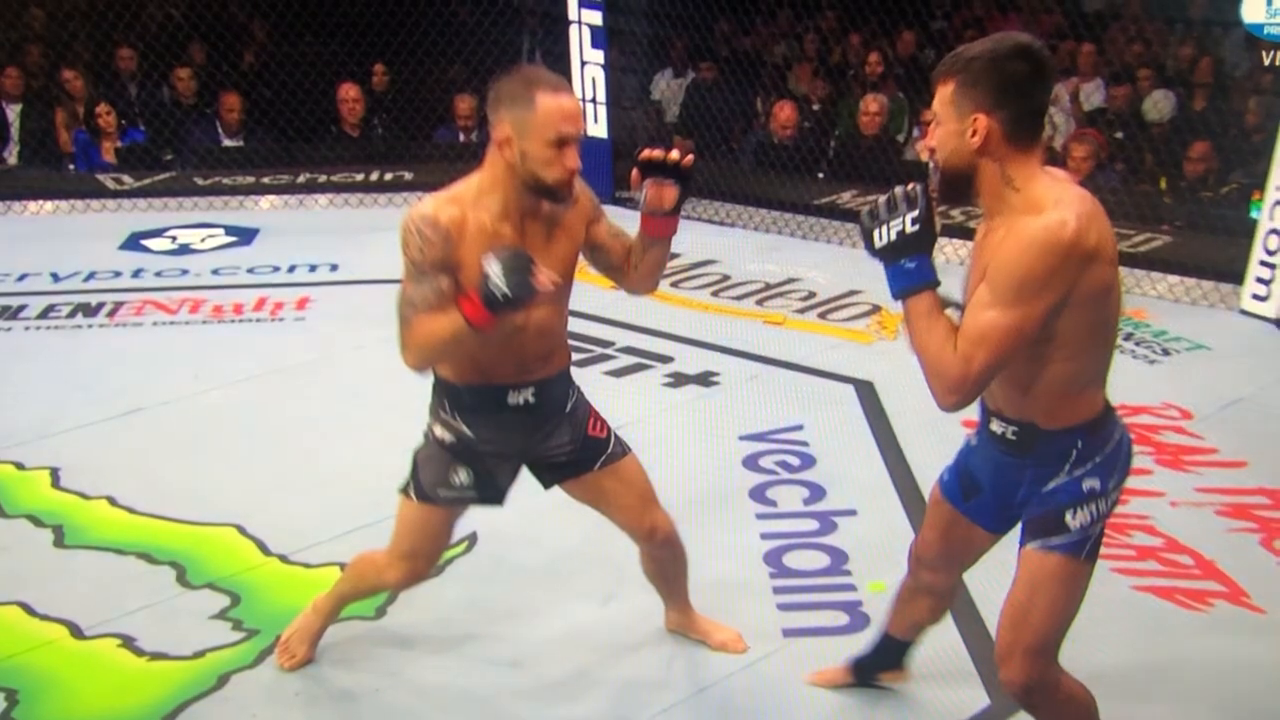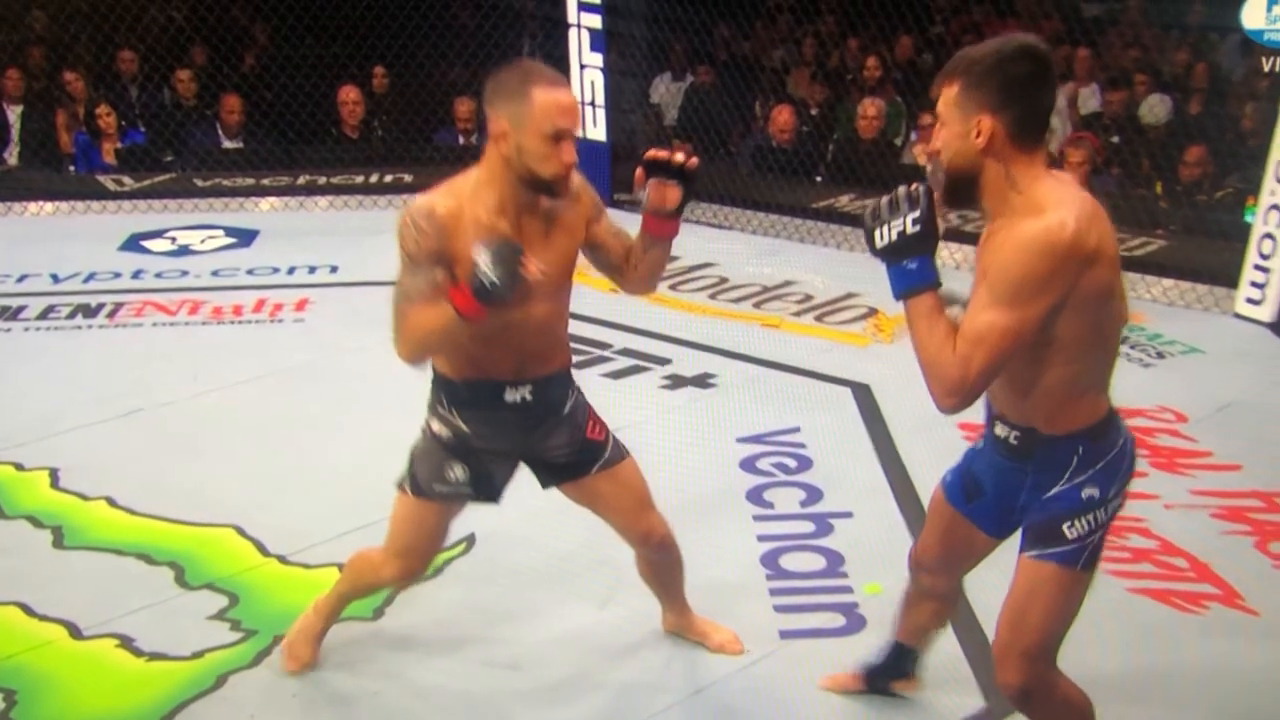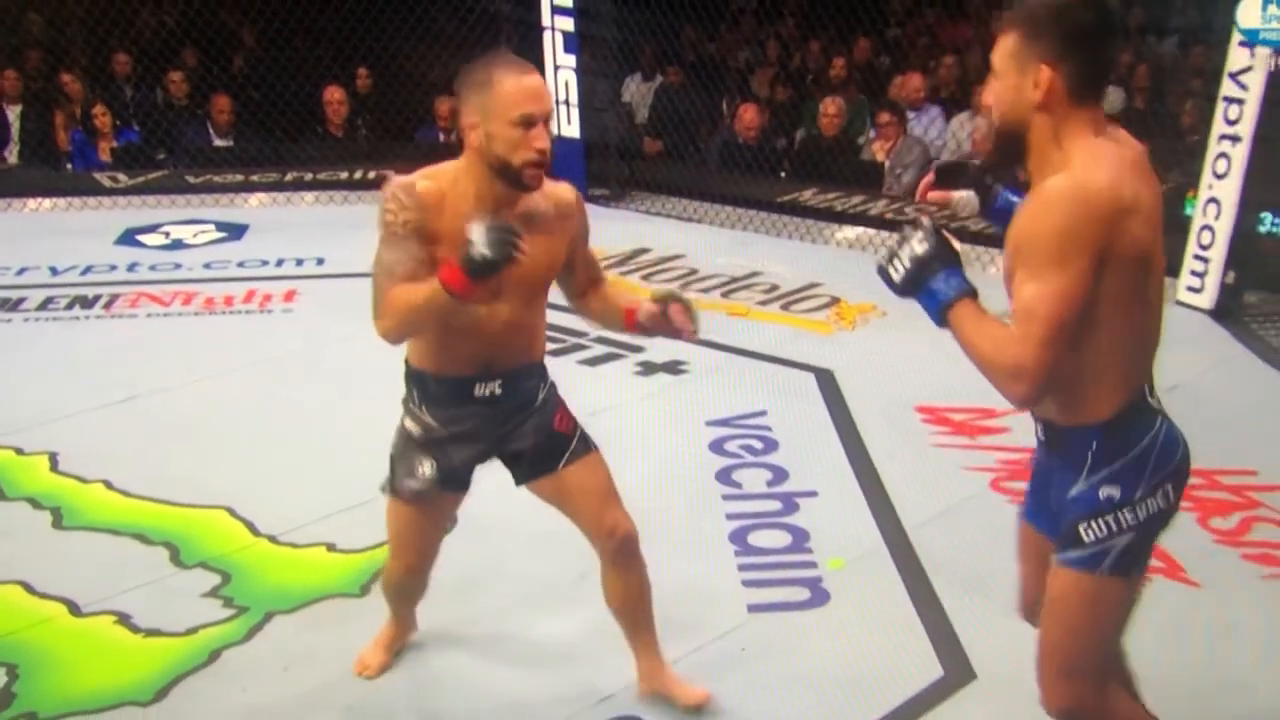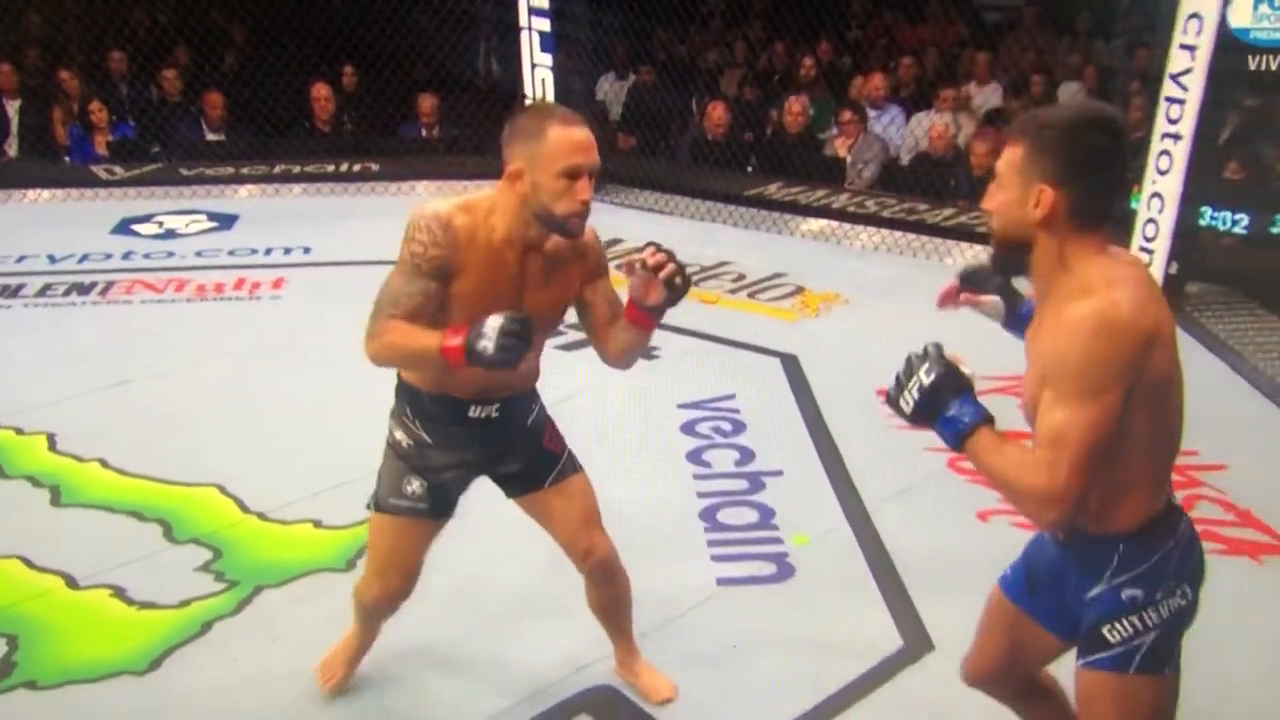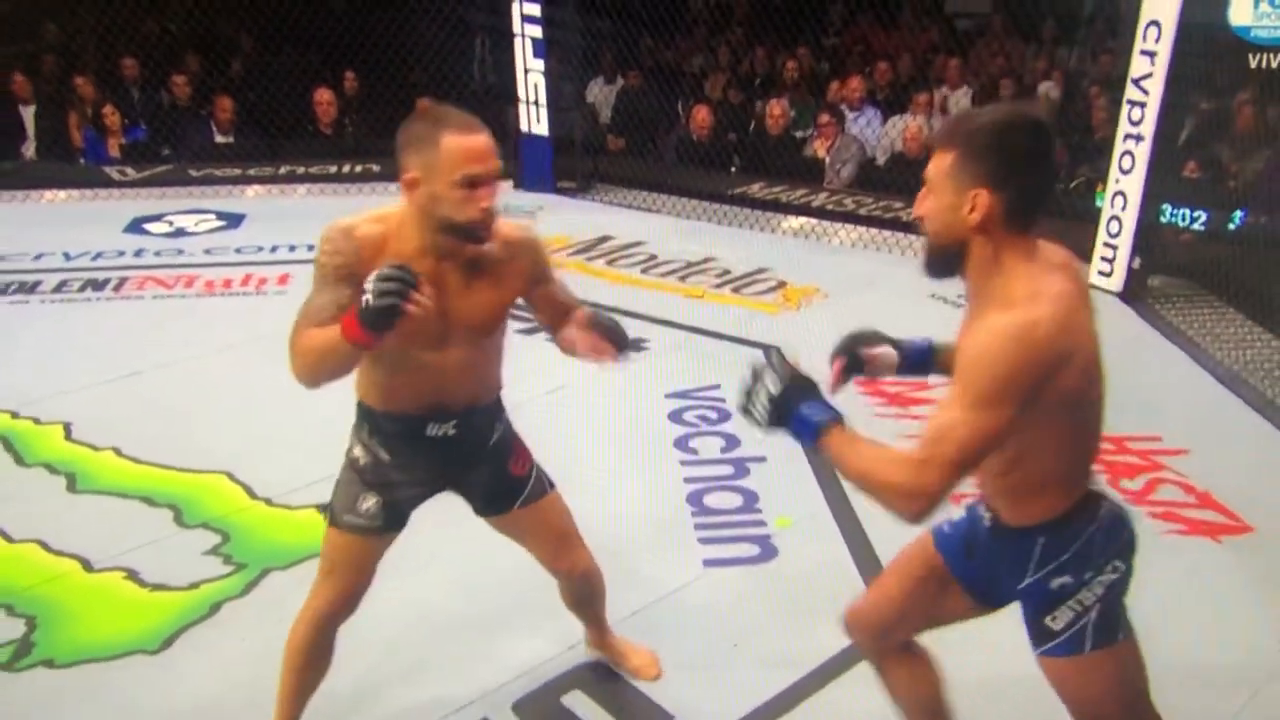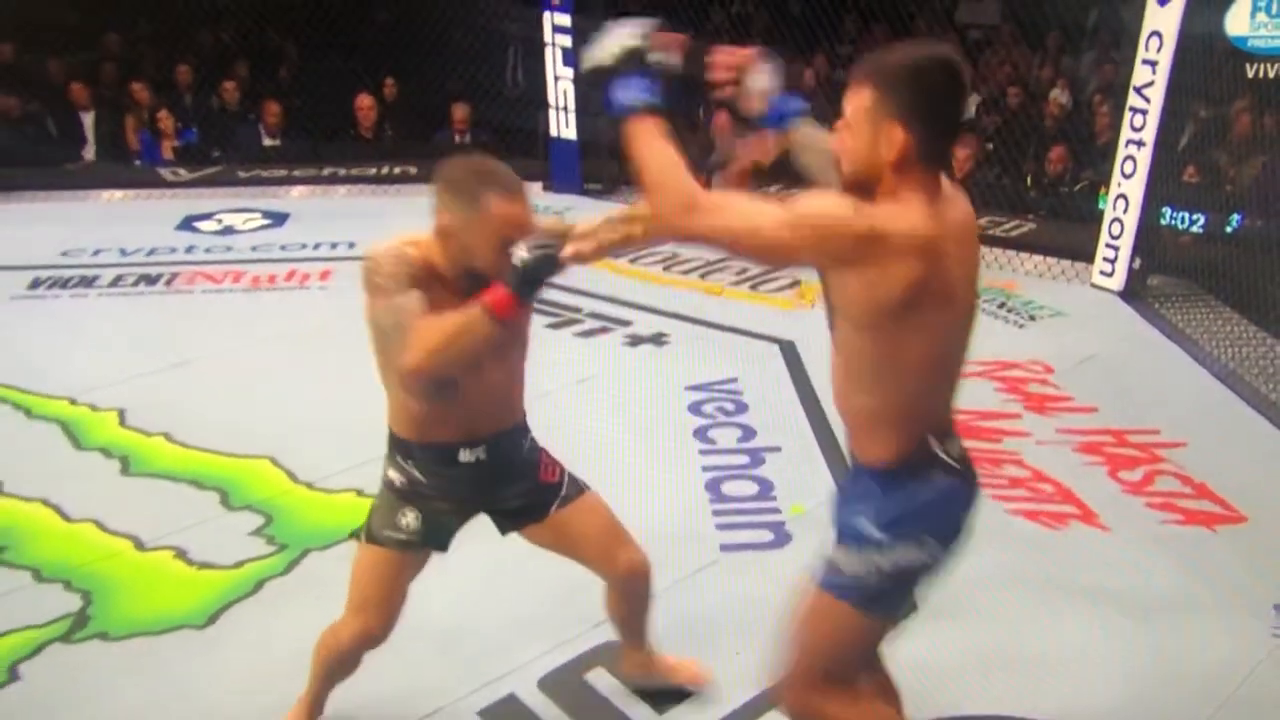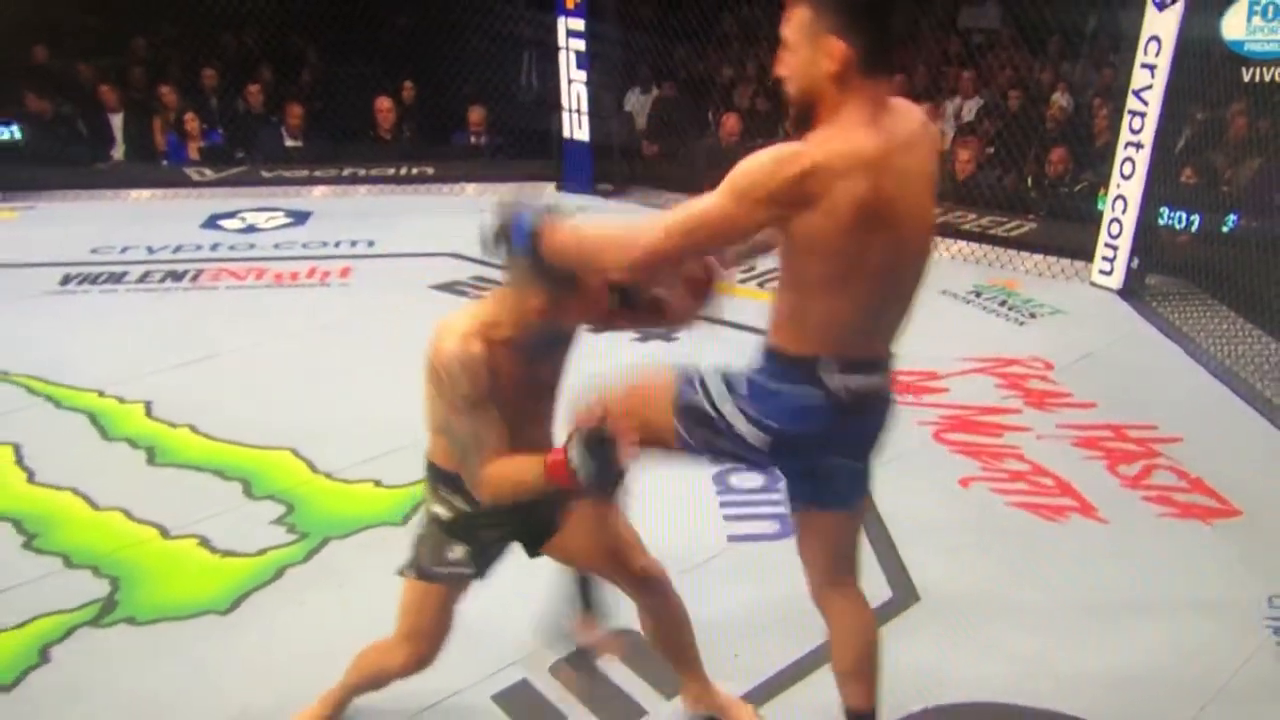
dt=0.7s
person 1, frame 1
left shoulder: (1051, 227)
right shoulder: (1019, 199)
left elbow: (954, 382)
left wrist: (908, 267)
left hip: (1070, 461)
right hip: (1002, 437)
right knee: (930, 561)
right ankle: (884, 658)
person 1, frame 2
left shoulder: (1050, 229)
right shoulder: (1023, 203)
left elbow: (953, 385)
left wrist: (911, 268)
left hip: (1073, 465)
right hip: (1007, 443)
right knee: (931, 564)
person 1, frame 3
left shoulder: (1074, 190)
right shoulder: (1114, 155)
left elbow: (1023, 375)
left wrist: (941, 286)
left hip: (1110, 464)
right hip: (1080, 445)
right knee: (1050, 614)
person 1, frame 4
left shoulder: (1097, 313)
right shoulder: (1097, 274)
left elbow: (1052, 498)
left wrist: (957, 416)
right wrist: (1020, 311)
left hip: (1132, 569)
right hip: (1074, 545)
right knee: (990, 669)
person 1, frame 5
left shoulder: (1022, 322)
right shoulder: (1040, 265)
left elbow: (914, 492)
left wrist: (811, 421)
right wrist: (915, 357)
left hip: (1064, 551)
right hip: (997, 524)
right knee: (873, 629)
person 1, frame 6
left shoulder: (862, 234)
right shoulder: (942, 202)
left elbow: (683, 212)
right elbow: (850, 170)
left wrist: (635, 95)
right wrist: (773, 107)
left hip: (901, 498)
right hip: (924, 477)
right knee: (845, 655)
person 1, frame 7
left shoulder: (803, 166)
right shoulder: (914, 130)
left elbow: (636, 252)
left wrist: (534, 232)
right wrist: (709, 250)
left hip: (786, 396)
right hip: (860, 397)
left knee: (600, 420)
right knee: (835, 581)
person 2, frame 1
left shoulder: (573, 202)
right shoulder: (436, 224)
left elbow: (638, 279)
right elbow: (416, 351)
left wrist: (660, 213)
right wrist: (484, 304)
left hip: (554, 402)
right hip: (469, 414)
left knee: (656, 530)
right knee: (404, 568)
left ankle: (681, 614)
right ankle: (321, 610)
person 2, frame 2
left shoulder: (573, 198)
right shoulder: (435, 217)
left elbow: (636, 279)
right elbow: (410, 344)
left wrist: (662, 215)
right wrist: (476, 294)
left hip: (554, 400)
right hip: (468, 411)
left knee: (651, 533)
right knee: (401, 562)
left ankle: (679, 614)
right ankle: (322, 610)
person 2, frame 3
left shoulder: (560, 206)
right shoulder: (414, 199)
left elbow: (590, 294)
right elbow: (390, 322)
left wrist: (644, 316)
right wrist: (464, 273)
left hip: (527, 394)
right hip: (440, 404)
left knee: (617, 535)
right knee: (407, 564)
left ankle: (652, 669)
right ankle: (399, 627)
person 2, frame 4
left shoulder: (580, 246)
right shoulder: (443, 230)
left elbow: (616, 353)
right elbow: (381, 342)
left wrist: (645, 308)
right wrist: (465, 345)
left hip: (519, 416)
right hip: (433, 422)
left knee: (597, 555)
right knee: (386, 587)
left ankle: (628, 657)
right ankle: (362, 633)
person 2, frame 5
left shoulder: (512, 248)
right shoulder: (355, 245)
left elbow: (560, 317)
right elbow: (305, 366)
left wrist: (590, 333)
right wrist: (363, 324)
left hip: (483, 433)
right hip: (390, 441)
left knee: (575, 565)
right knee: (331, 602)
left ankle: (602, 639)
person 2, frame 6
left shoulder: (521, 247)
right shoulder: (395, 266)
left elbow: (618, 229)
right elbow: (419, 358)
right wrist: (508, 294)
left hip: (513, 453)
right hip: (426, 468)
left knee: (629, 567)
right knee: (363, 627)
left ankle: (638, 658)
person 2, frame 7
left shoulder: (559, 309)
right shoulder: (462, 351)
left elbow: (674, 311)
right elbow: (488, 479)
left wrist: (696, 270)
right wrist: (569, 464)
left hip: (543, 478)
right hip: (467, 497)
left knee: (647, 578)
right knee: (411, 652)
